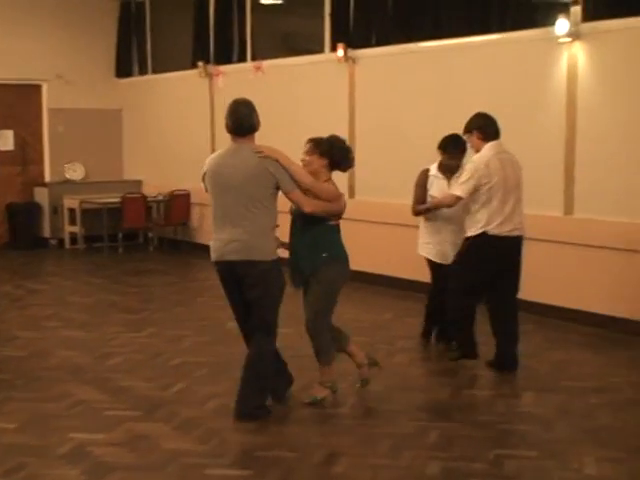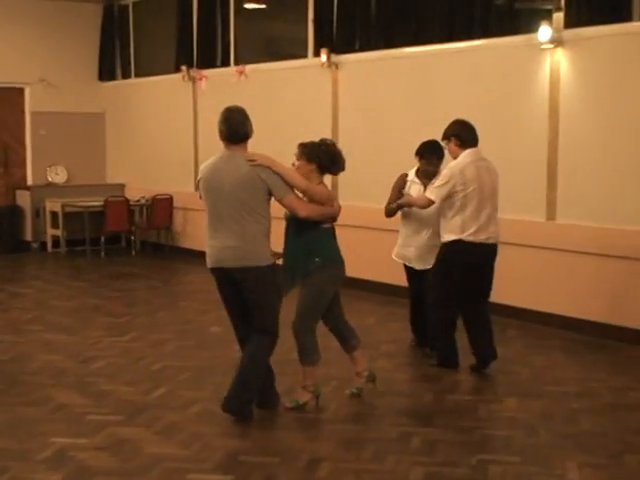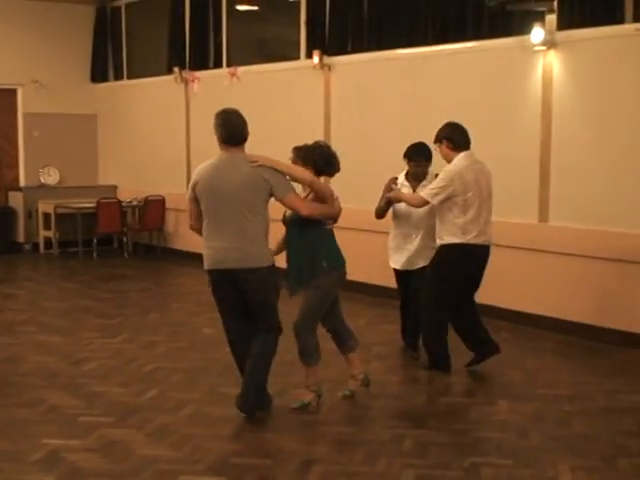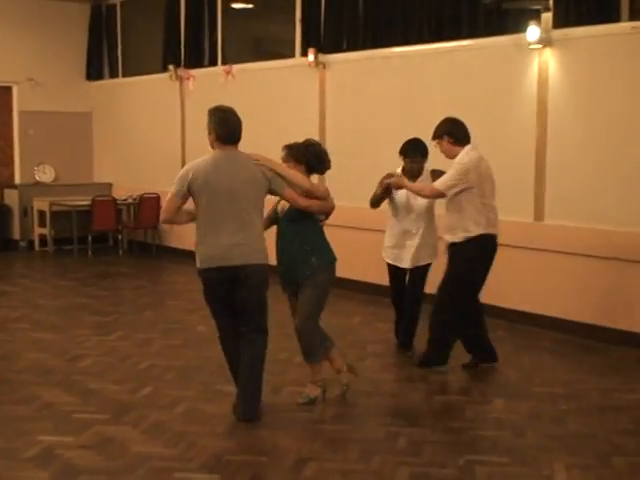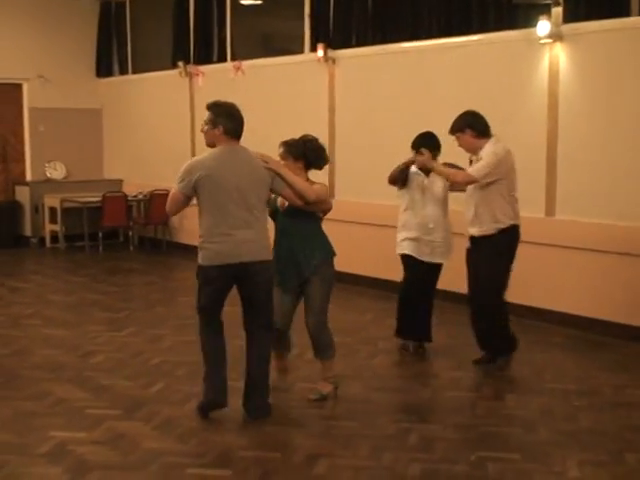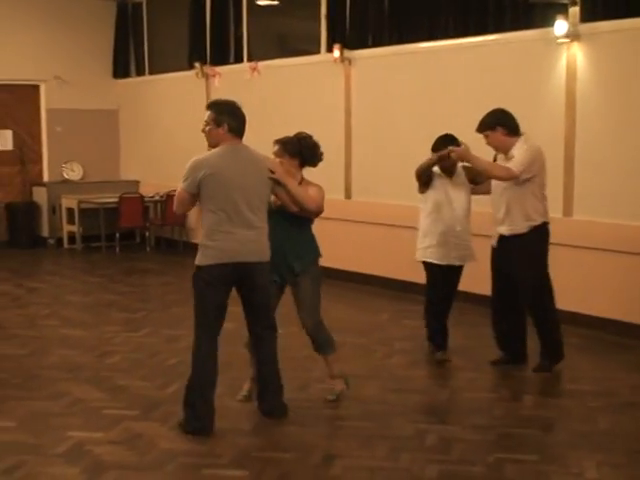
dt=0.2s
person 1, frame 1
left shoulder: (212, 164)
right shoulder: (270, 162)
right elbow: (307, 205)
right wrist: (337, 204)
left hip: (223, 256)
right hip: (259, 257)
left knee: (249, 326)
right knee: (263, 330)
left ankle: (279, 381)
right ankle: (250, 404)
person 1, frame 2
left shoulder: (205, 171)
right shoulder: (262, 169)
right elbow: (301, 210)
right wrist: (332, 210)
left hip: (219, 262)
right hip: (254, 263)
left knee: (247, 331)
right knee: (264, 332)
left ankle: (265, 393)
right ankle: (238, 400)
person 1, frame 3
left shoulder: (200, 174)
right shoulder: (263, 171)
left elbow: (195, 224)
right elbow: (304, 209)
right wrist: (333, 209)
left hip: (216, 265)
right hip: (255, 263)
left knee: (239, 332)
right knee: (267, 328)
left ankle: (257, 395)
right ankle: (251, 395)
person 1, frame 4
left shoulder: (194, 171)
right shoulder: (259, 168)
left elbow: (167, 215)
right elbow: (302, 202)
right wrist: (326, 205)
left hip: (212, 262)
right hip: (251, 261)
left knee: (228, 330)
right knee: (253, 332)
left ankle: (245, 396)
right ankle: (248, 403)
person 1, frame 5
left shoulder: (198, 167)
right shoulder: (262, 165)
left elbow: (171, 209)
right elbow: (299, 200)
left hip: (215, 259)
right hip: (257, 258)
left knee: (209, 323)
right knee: (259, 329)
left ankle: (215, 392)
right ankle: (256, 403)
person 1, frame 6
left shoulder: (202, 165)
right shoulder: (264, 165)
left elbow: (179, 208)
left hip: (214, 260)
right hip: (255, 259)
left knee: (206, 336)
right knee: (263, 331)
left ankle: (199, 416)
right ankle: (271, 402)
person 2, frame 1
left shoulder: (329, 191)
right shoulder: (311, 193)
left elbow: (307, 182)
left wrist: (279, 155)
right wrist: (288, 245)
left hip: (329, 266)
right hip: (313, 266)
left knee: (315, 324)
right knee: (319, 324)
left ankle: (326, 383)
right ankle: (363, 361)
person 2, frame 2
left shoulder: (322, 194)
right shoulder: (307, 197)
left elbow: (303, 185)
left wrist: (271, 163)
right wrist: (282, 253)
left hip: (323, 269)
right hip: (315, 269)
left knee: (302, 325)
right knee: (336, 322)
left ankle: (309, 388)
right ankle: (363, 371)
person 2, frame 3
left shoulder: (323, 196)
right elbow: (293, 234)
left wrist: (273, 163)
right wrist: (269, 253)
left hip: (326, 271)
right hip: (315, 272)
left knee: (303, 326)
right knee: (334, 323)
left ankle: (312, 387)
right ankle: (359, 374)
person 2, frame 4
left shoulder: (318, 194)
right shoulder: (283, 199)
left elbow: (307, 185)
right elbow: (265, 223)
left wrist: (271, 165)
left hip: (317, 269)
right hip: (294, 271)
left knee: (304, 325)
right knee: (309, 324)
left ankle: (317, 382)
right ankle: (342, 367)
person 2, frame 5
left shoulder: (319, 191)
right shoulder: (277, 194)
left elbow: (309, 195)
left wrist: (277, 169)
left hip: (316, 265)
right hip: (286, 268)
left knee: (316, 323)
right knee: (277, 323)
left ankle: (329, 378)
right ankle: (281, 367)
person 2, frame 6
left shoulder: (312, 190)
right shoulder: (270, 189)
left elbow: (310, 206)
left wrist: (283, 178)
left hip: (302, 265)
right hip: (272, 264)
left knee: (311, 322)
left ankle: (336, 377)
right ankle: (256, 378)
person 3, frame 1
left shoulder: (480, 162)
right shoulder: (512, 160)
left elbow: (452, 199)
left wrist: (435, 203)
left hip: (485, 240)
right hip: (512, 239)
left knee: (461, 292)
right knee: (504, 300)
left ankle: (466, 346)
right ankle: (506, 357)
person 3, frame 2
left shoulder: (456, 169)
right shoulder: (489, 168)
left elbow: (425, 202)
left wrist: (407, 200)
left hip: (460, 246)
right hip: (487, 245)
left knee: (444, 303)
right knee: (476, 302)
left ankle: (447, 356)
right ankle: (484, 353)
person 3, frame 3
left shoulder: (454, 172)
right shoulder: (482, 169)
left elbow: (420, 201)
left wrist: (399, 195)
left hip: (457, 249)
right hip: (480, 247)
left knee: (437, 304)
right knee: (461, 301)
left ankle: (438, 359)
right ankle: (483, 344)
person 3, frame 4
left shoulder: (467, 163)
right shoulder: (474, 160)
left elbow: (433, 191)
left wrist: (403, 183)
left hip: (473, 242)
right hip: (476, 241)
left knee: (448, 299)
right knee: (464, 299)
left ankle: (436, 354)
right ankle: (482, 352)
person 3, frame 5
left shoulder: (497, 154)
right shoulder: (483, 155)
left elbow: (465, 179)
right elbow: (471, 185)
left wrist: (432, 165)
left hip: (500, 235)
right hip: (482, 236)
left knee: (487, 293)
right knee: (481, 294)
left ankle: (503, 346)
right ankle: (493, 348)
person 3, frame 6
left shoulder: (530, 151)
right shoulder: (504, 155)
left elbow: (505, 174)
left wrist: (470, 158)
left hip: (530, 235)
right hip: (505, 236)
left knee: (537, 296)
right knee: (503, 298)
left ankle: (552, 352)
right ankle: (512, 351)
person 4, frame 1
right shoulder: (427, 175)
right elbow: (416, 209)
left hip: (461, 243)
right hip: (434, 242)
right knee: (439, 287)
left ankle: (446, 336)
right ankle: (429, 331)
person 4, frame 2
right shoulder: (404, 180)
right elbow: (387, 211)
right wrist: (400, 204)
left hip: (436, 248)
right hip: (410, 247)
left knee: (432, 295)
right knee: (416, 293)
left ankle: (431, 341)
right ankle: (419, 335)
person 4, frame 3
right shoulder: (395, 183)
right elbow: (378, 214)
right wrist: (387, 201)
left hip: (425, 252)
right hip: (400, 250)
left knee: (418, 296)
right knee: (405, 296)
left ankle: (412, 342)
right ankle: (407, 339)
person 4, frame 4
right shoulder: (391, 178)
right elbow: (373, 203)
right wrist: (384, 188)
left hip: (423, 248)
right hip: (396, 246)
left knee: (414, 295)
right knee: (398, 294)
left ankle: (406, 341)
right ankle: (400, 336)
person 4, frame 5
right shoulder: (407, 172)
right elbow: (391, 179)
right wrist: (410, 162)
left hip: (438, 241)
right hip: (411, 240)
left knee: (427, 290)
right knee: (411, 285)
left ankle: (419, 336)
right ankle: (405, 332)
person 4, frame 6
left shoulder: (465, 172)
right shoulder: (429, 176)
left elbow: (489, 181)
right elbow: (419, 171)
right wrist: (440, 157)
left hip: (459, 246)
right hip: (433, 247)
left knee: (448, 295)
right knee: (436, 294)
left ankle: (437, 339)
right ankle: (438, 344)
